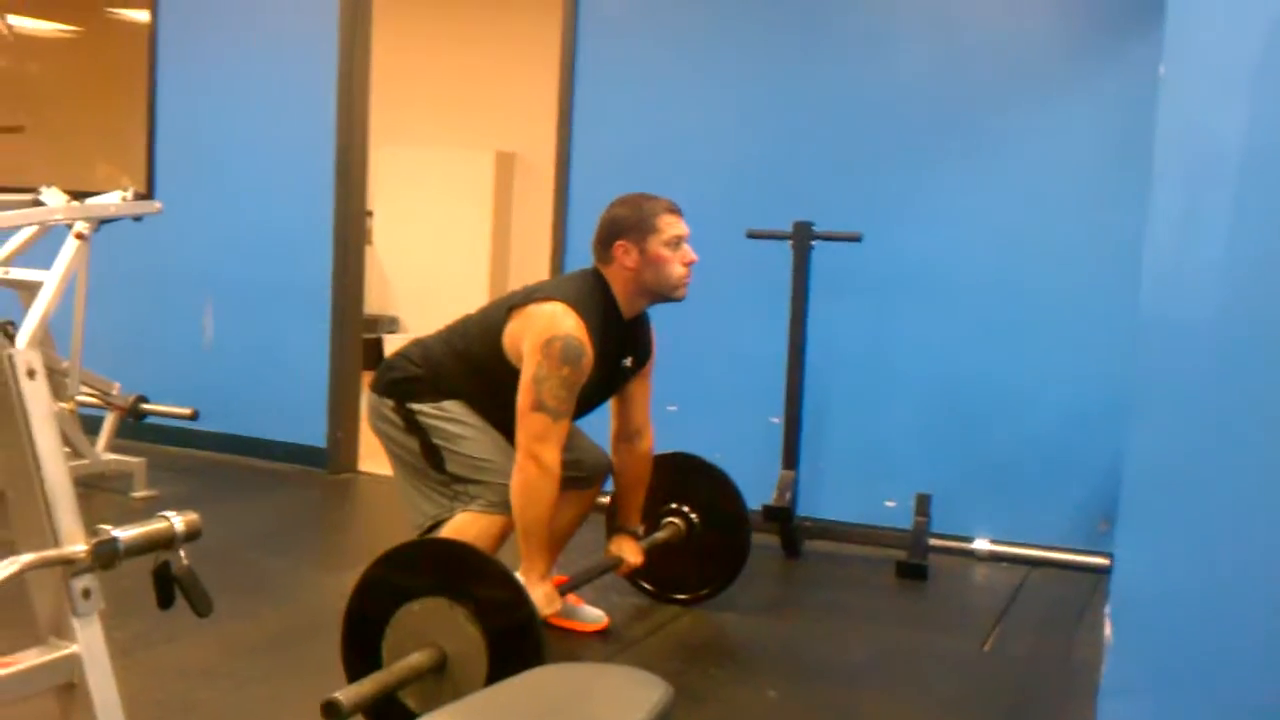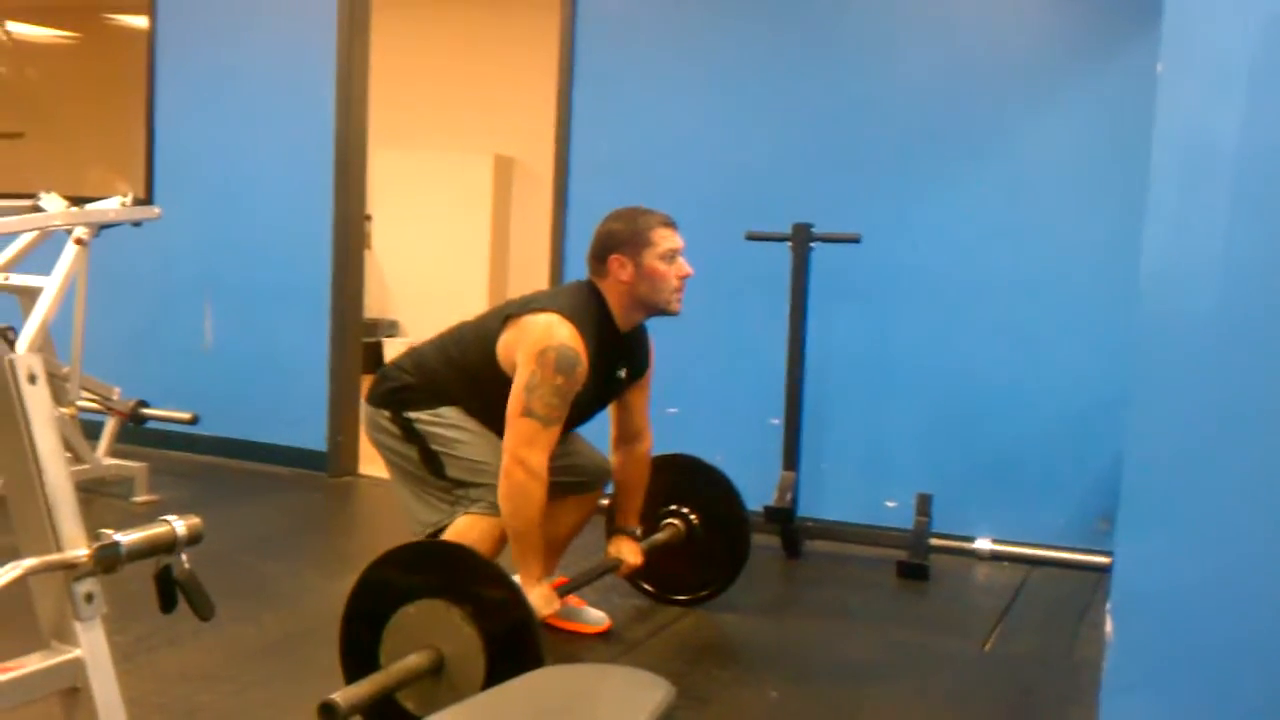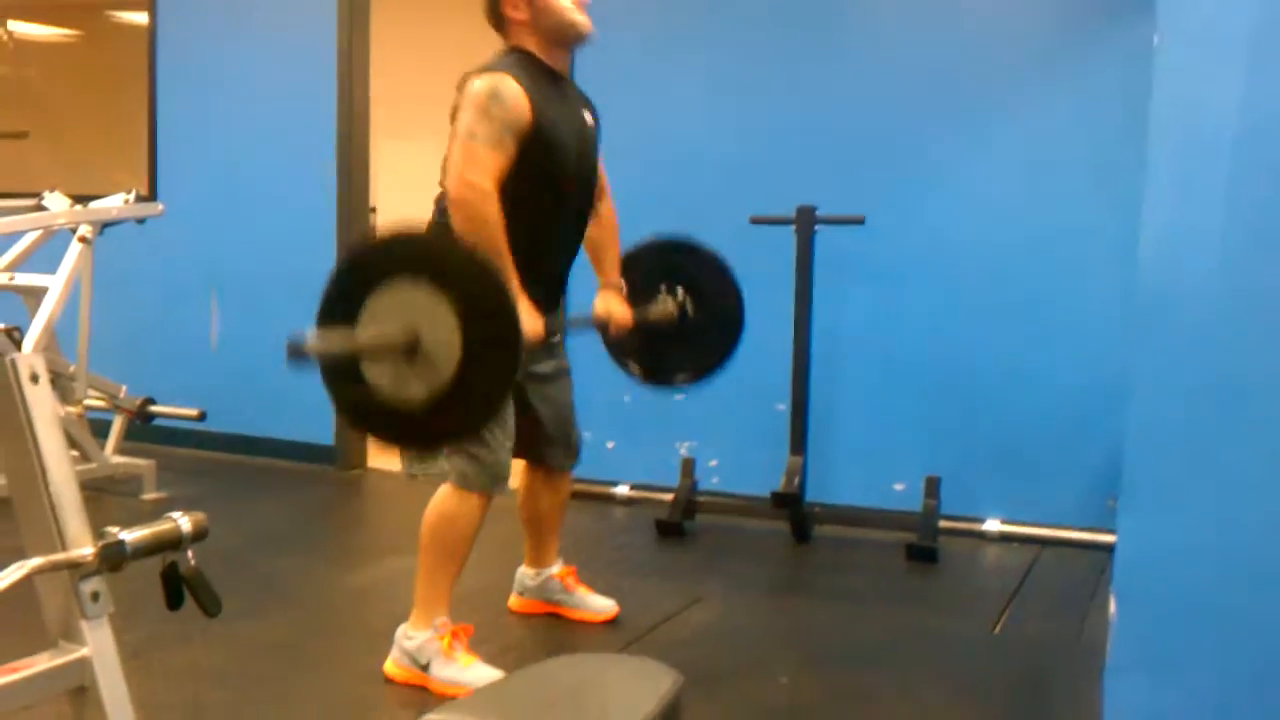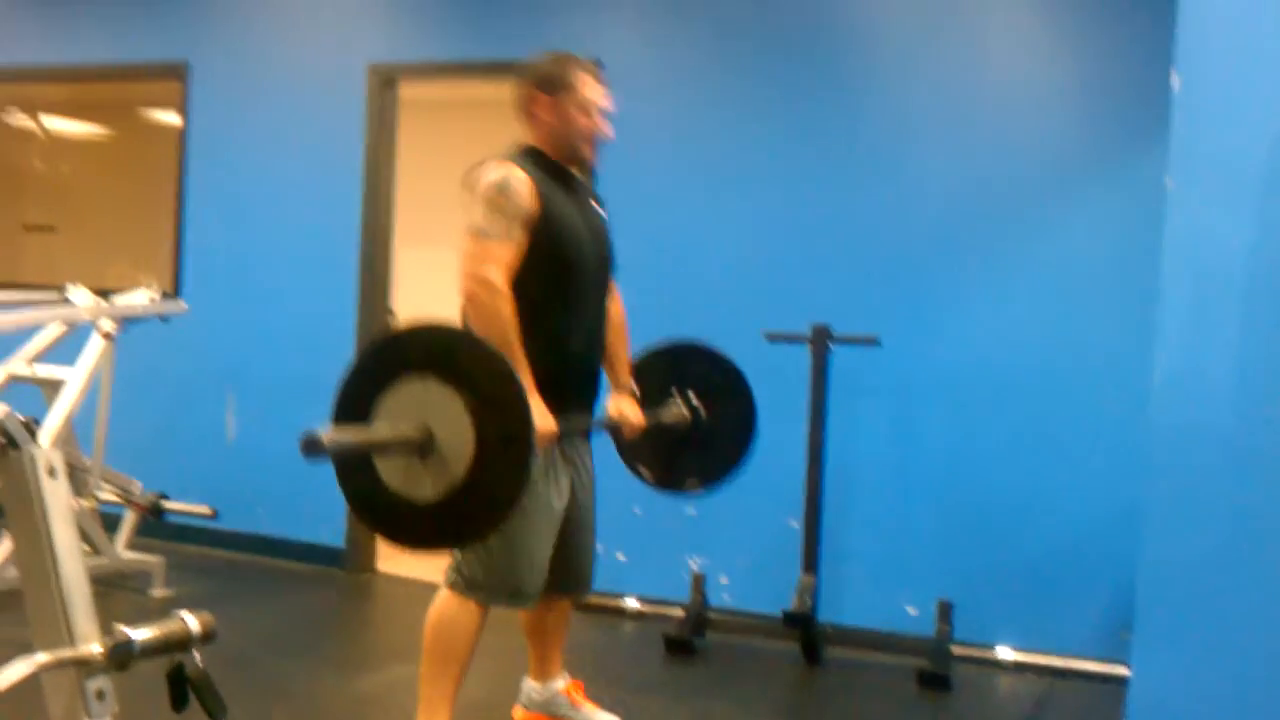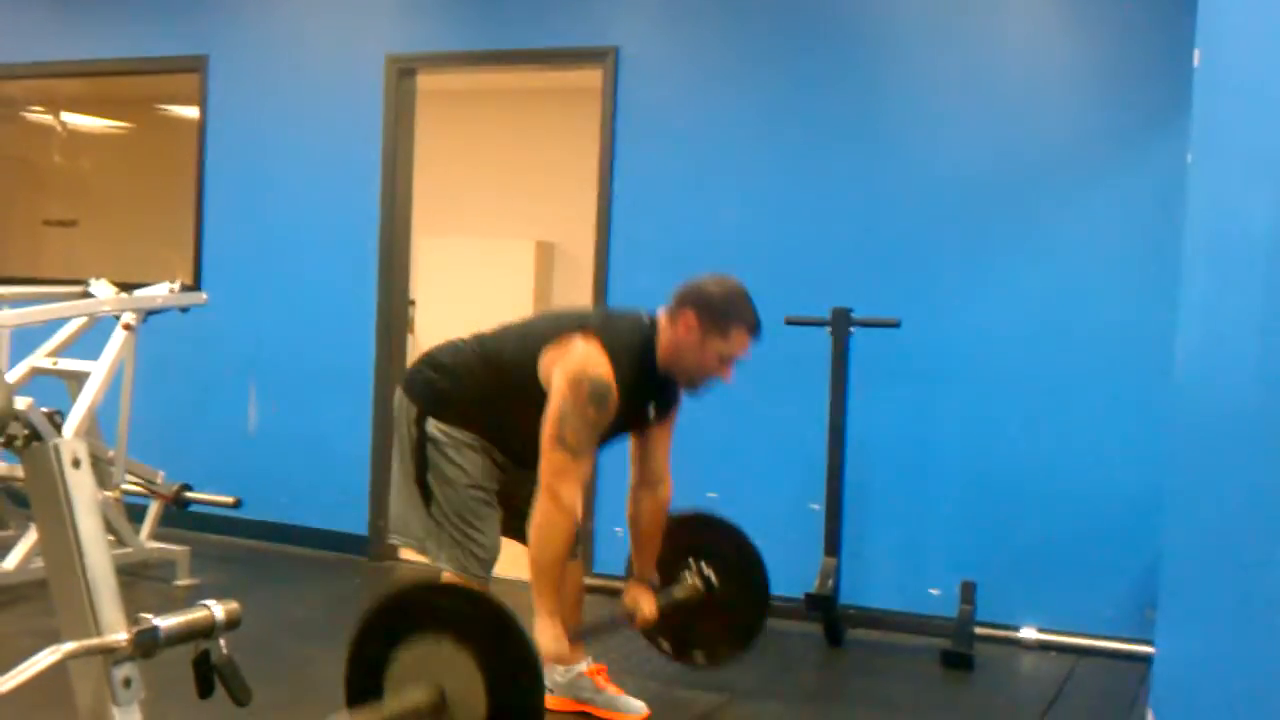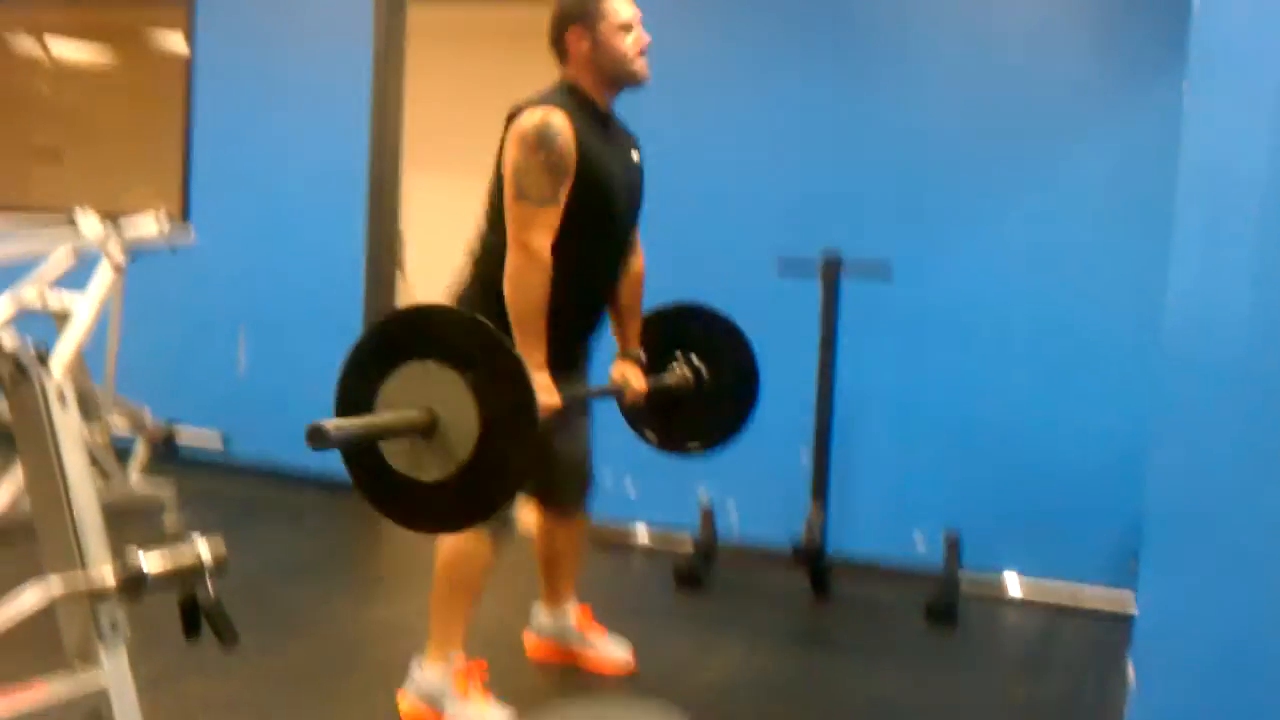
dt=0.7s
person 1, frame 1
left shoulder: (636, 331)
right shoulder: (564, 328)
left elbow: (634, 436)
right elbow: (536, 461)
left wrist: (627, 530)
right wrist: (534, 577)
left hip: (482, 399)
right hip: (416, 395)
left knee: (589, 468)
right knee: (497, 494)
left ankle: (536, 591)
person 1, frame 2
left shoulder: (633, 342)
right shoulder: (559, 340)
left elbow: (633, 441)
right elbow: (521, 466)
left wrist: (626, 531)
right wrist: (530, 580)
left hip: (477, 407)
right hip: (413, 405)
left knee: (589, 473)
right knee: (495, 501)
left ankle: (539, 597)
person 1, frame 3
left shoulder: (573, 99)
right shoulder: (501, 90)
left elbow: (595, 198)
right elbow: (466, 189)
left wrist: (610, 284)
right wrist: (509, 301)
left hip: (534, 309)
left knee: (555, 450)
right knee: (478, 465)
left ankle: (542, 578)
right ankle: (421, 639)
person 1, frame 4
left shoulder: (583, 197)
right shoulder: (507, 181)
left elbow: (606, 299)
right elbow: (483, 284)
left wrist: (623, 390)
right wrist: (523, 398)
left hip: (567, 417)
left knee: (564, 572)
right knee: (483, 575)
person 1, frame 5
left shoulder: (663, 380)
right shoulder: (597, 367)
left elbow: (652, 487)
right elbow: (557, 495)
left wrist: (644, 582)
right wrist: (545, 619)
left hip: (503, 421)
right hip: (443, 413)
left knee: (566, 538)
right knee: (469, 559)
left ankle: (571, 676)
person 1, frame 6
left shoulder: (623, 143)
right shoulder: (548, 126)
left elbow: (628, 259)
right elbow: (529, 250)
left wrist: (629, 354)
right wrist: (530, 370)
left hip: (561, 353)
right hip: (499, 341)
left knee: (568, 490)
left ankle: (557, 620)
